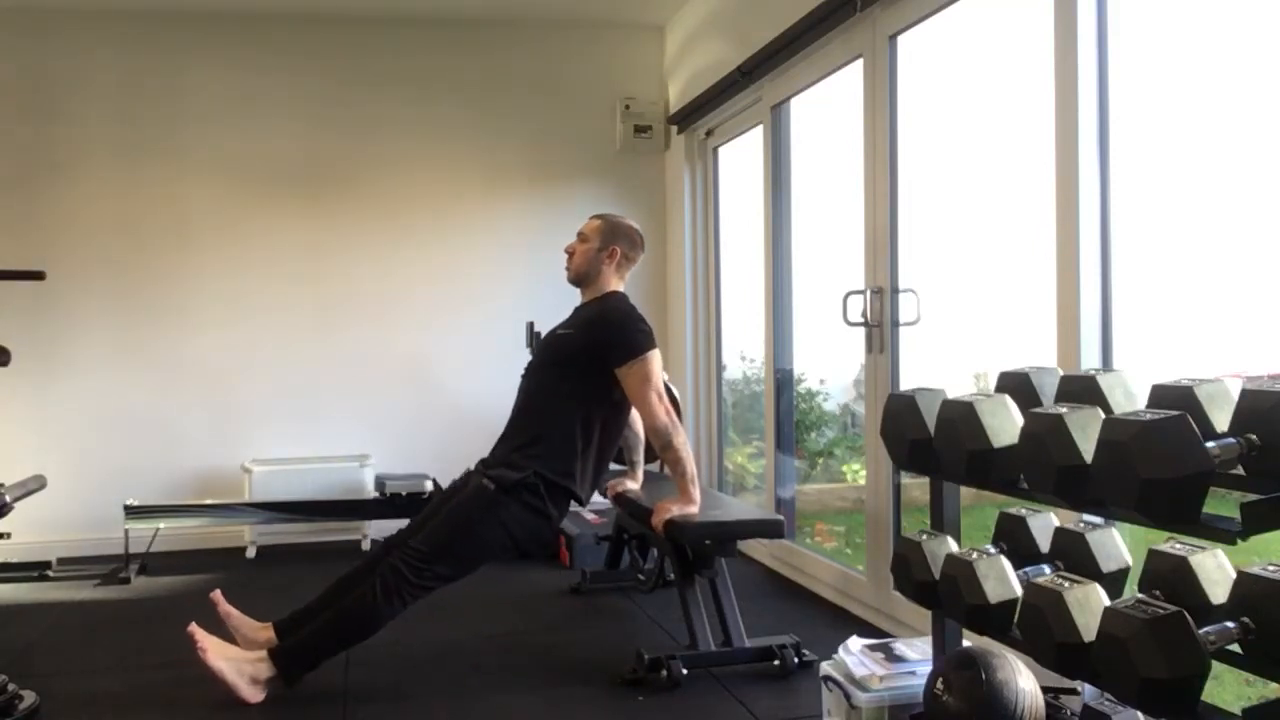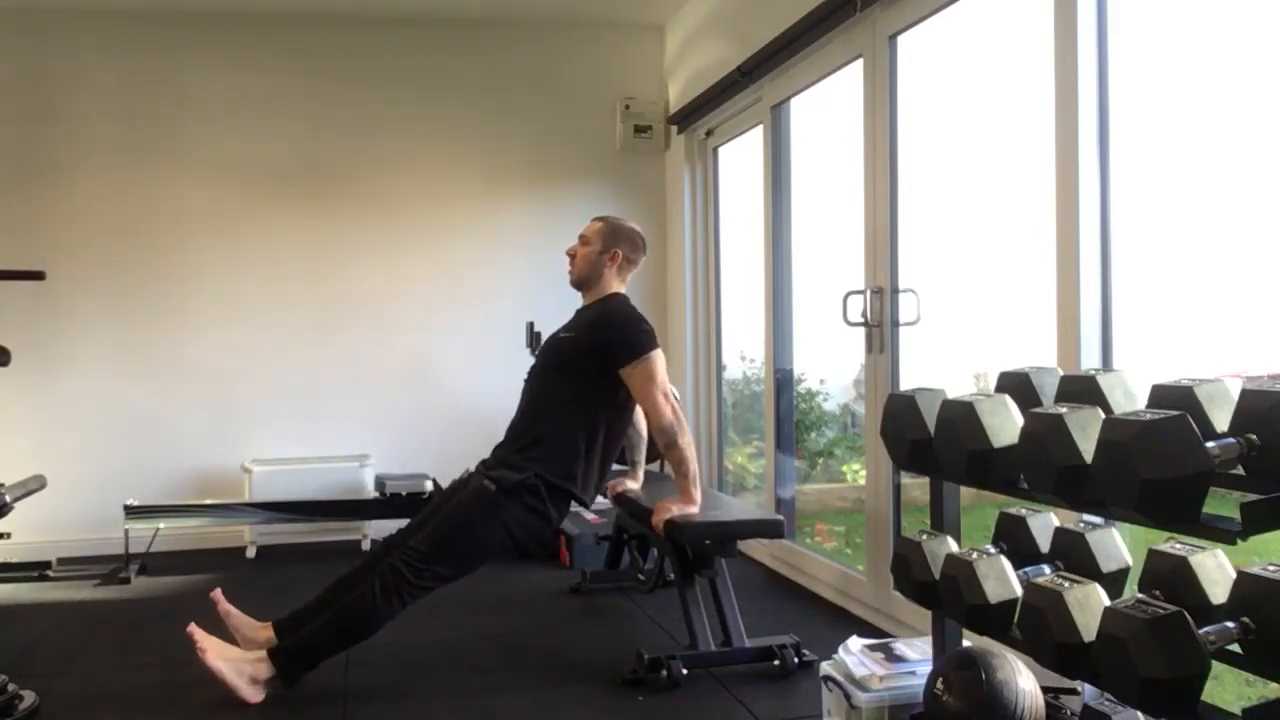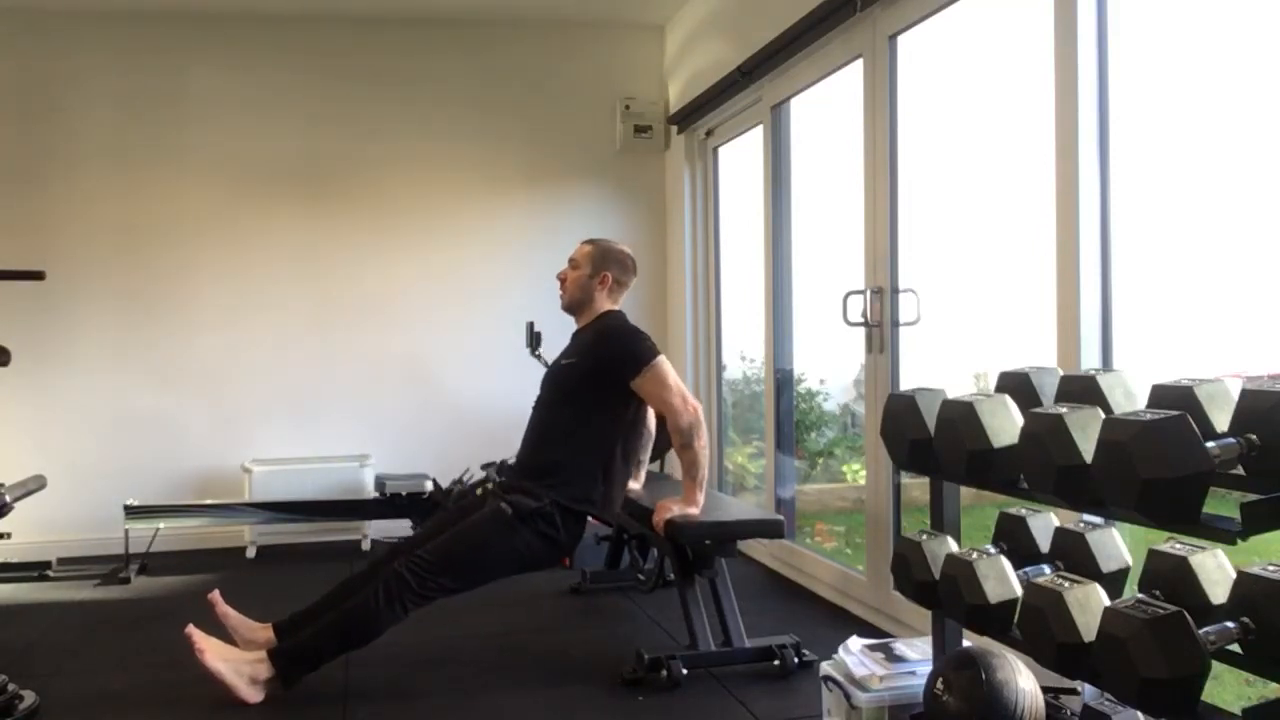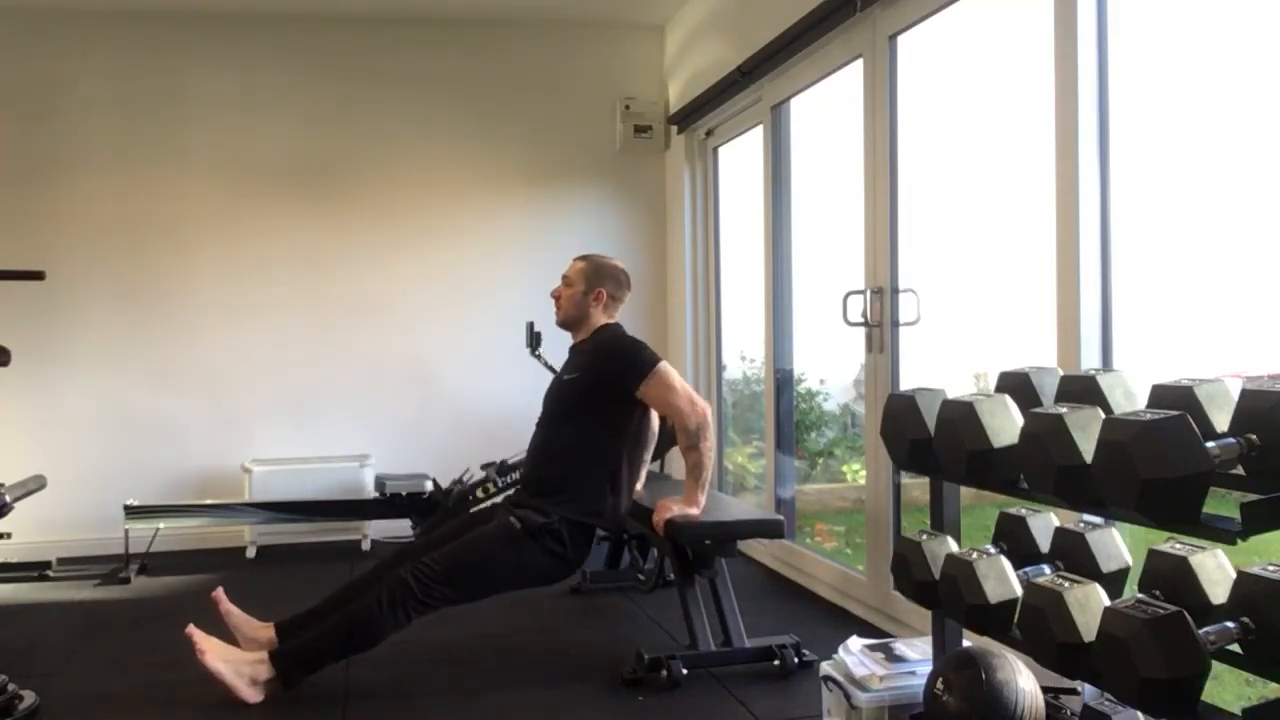
dt=0.4s
person 1, frame 1
left shoulder: (617, 320)
right shoulder: (593, 318)
left elbow: (655, 409)
right elbow: (625, 405)
left wrist: (687, 497)
right wrist: (633, 475)
left hip: (528, 489)
right hip: (506, 473)
left knee: (407, 572)
right knee: (397, 551)
left ankle: (268, 668)
right ankle: (276, 635)
person 1, frame 2
left shoulder: (618, 322)
right shoulder: (595, 320)
left elbow: (662, 407)
right elbow: (630, 405)
left wrist: (687, 497)
right wrist: (634, 473)
left hip: (529, 490)
right hip: (507, 474)
left knee: (407, 569)
right knee: (399, 548)
left ankle: (270, 667)
right ankle: (276, 634)
person 1, frame 3
left shoulder: (617, 339)
right shoulder: (593, 339)
left elbow: (684, 410)
right elbow: (638, 407)
left wrist: (691, 498)
right wrist: (632, 477)
left hip: (544, 514)
right hip: (520, 495)
left knee: (411, 577)
right knee: (404, 554)
left ankle: (268, 670)
right ankle: (275, 636)
person 1, frame 4
left shoulder: (615, 352)
right shoulder: (591, 352)
left elbow: (693, 412)
right elbow: (642, 412)
left wrist: (691, 500)
right wrist: (628, 483)
left hip: (552, 532)
right hip: (528, 511)
left knee: (415, 584)
right knee: (409, 559)
left ankle: (269, 670)
right ankle: (276, 635)
